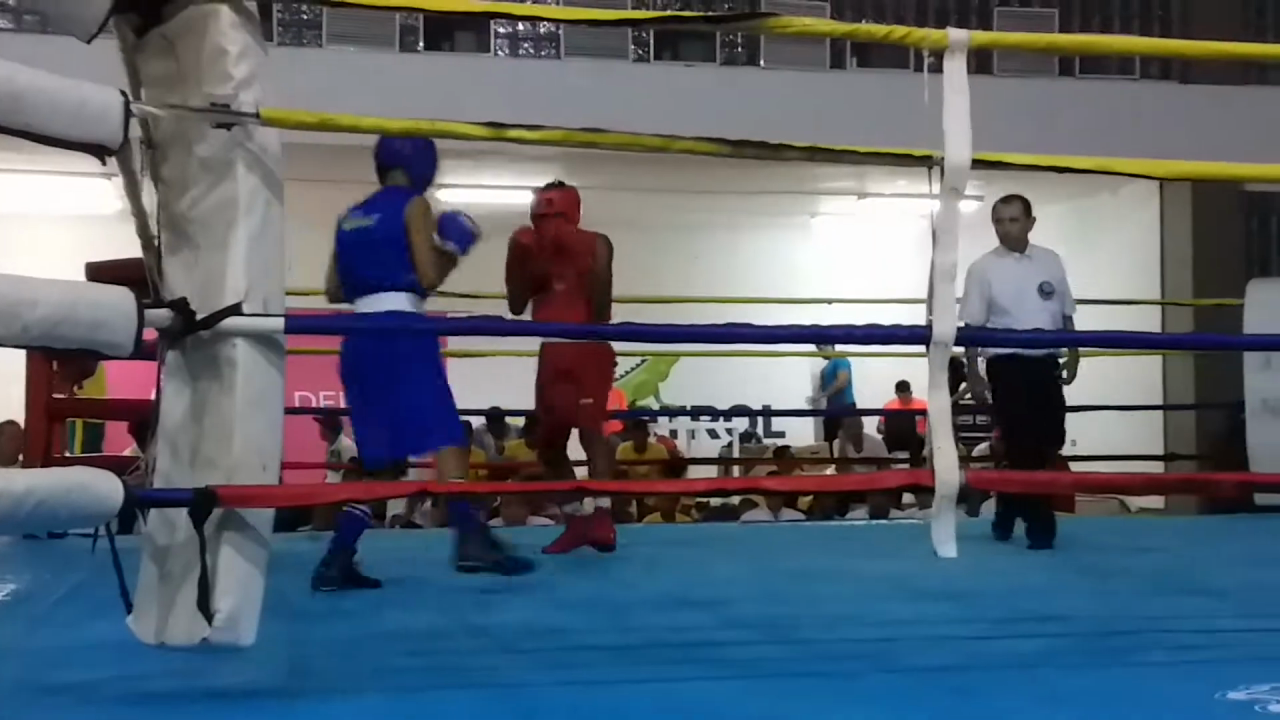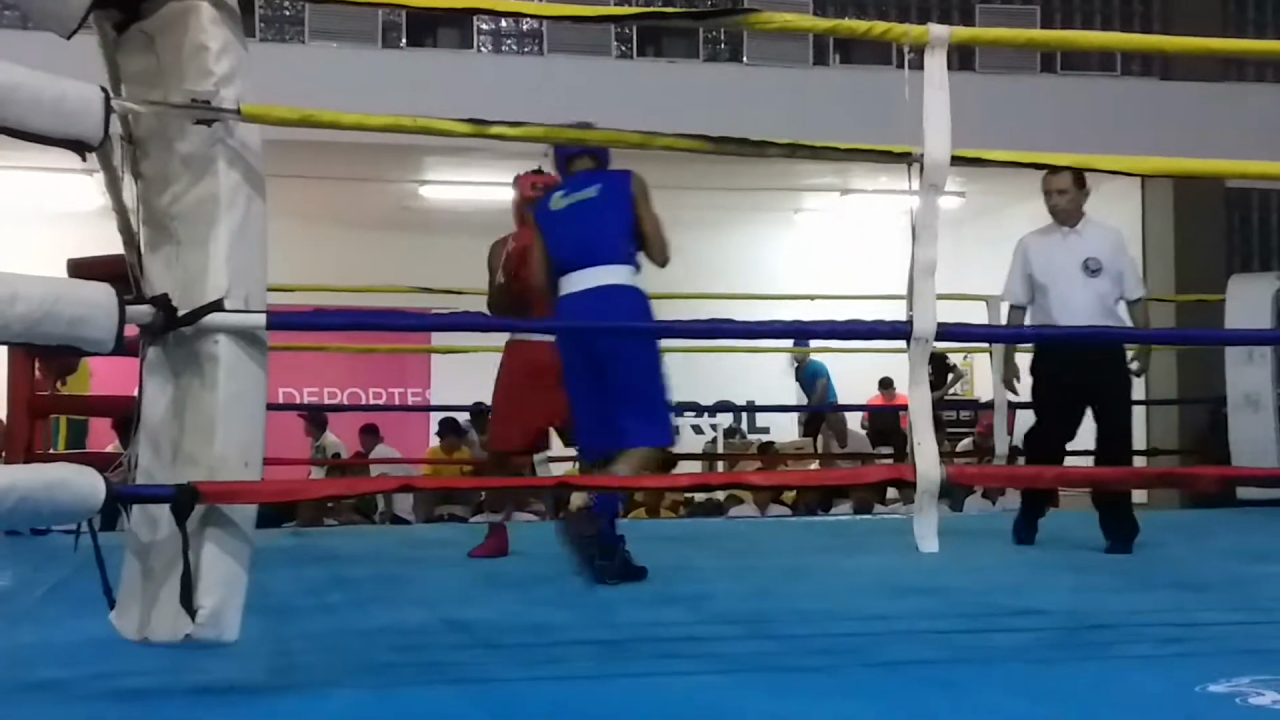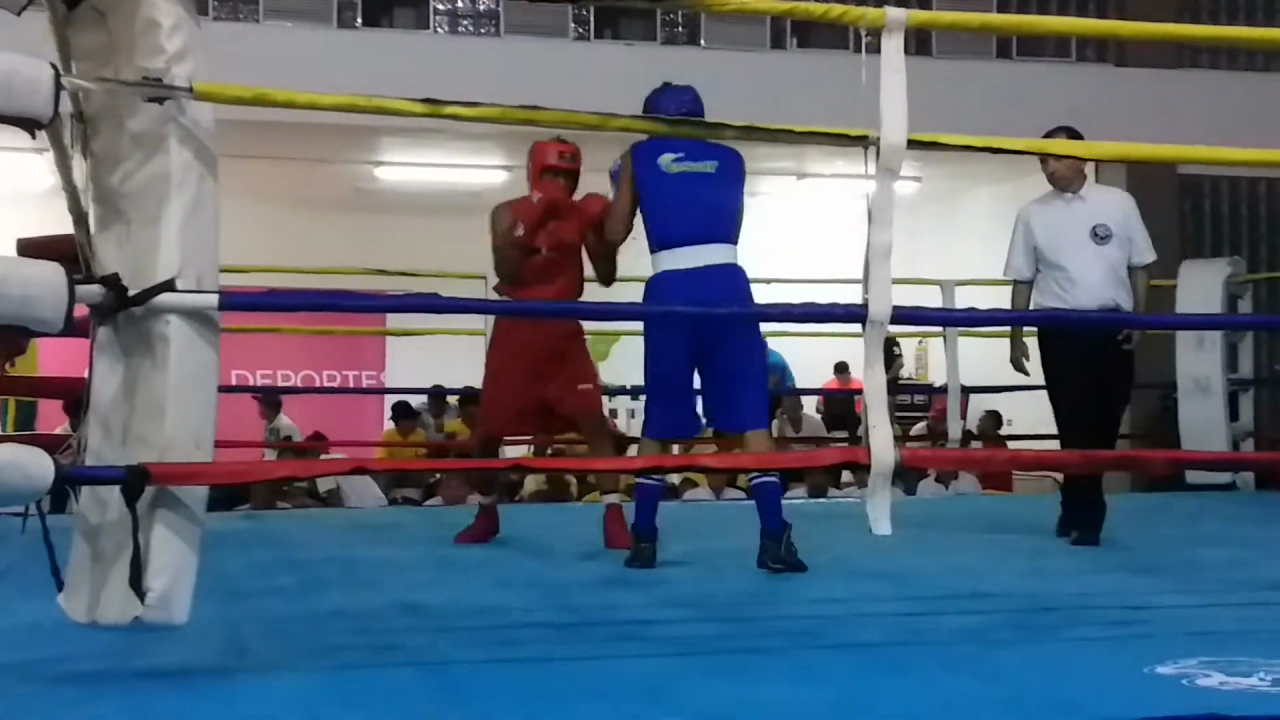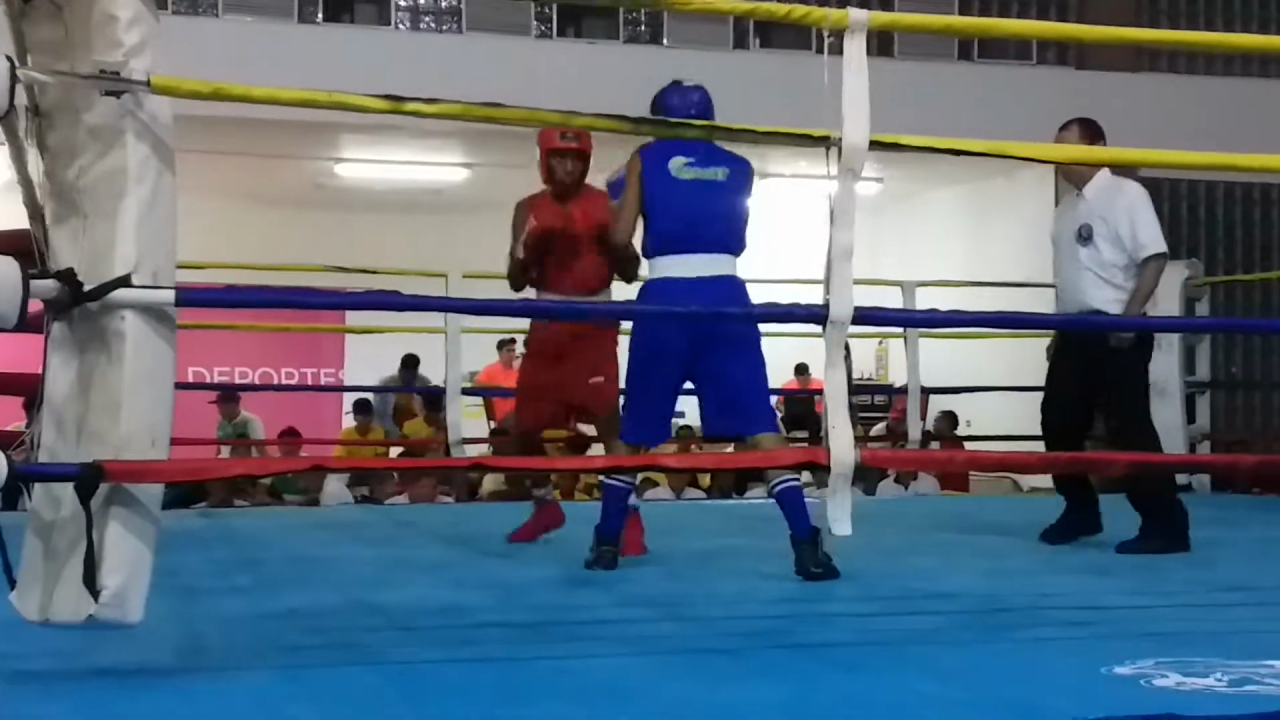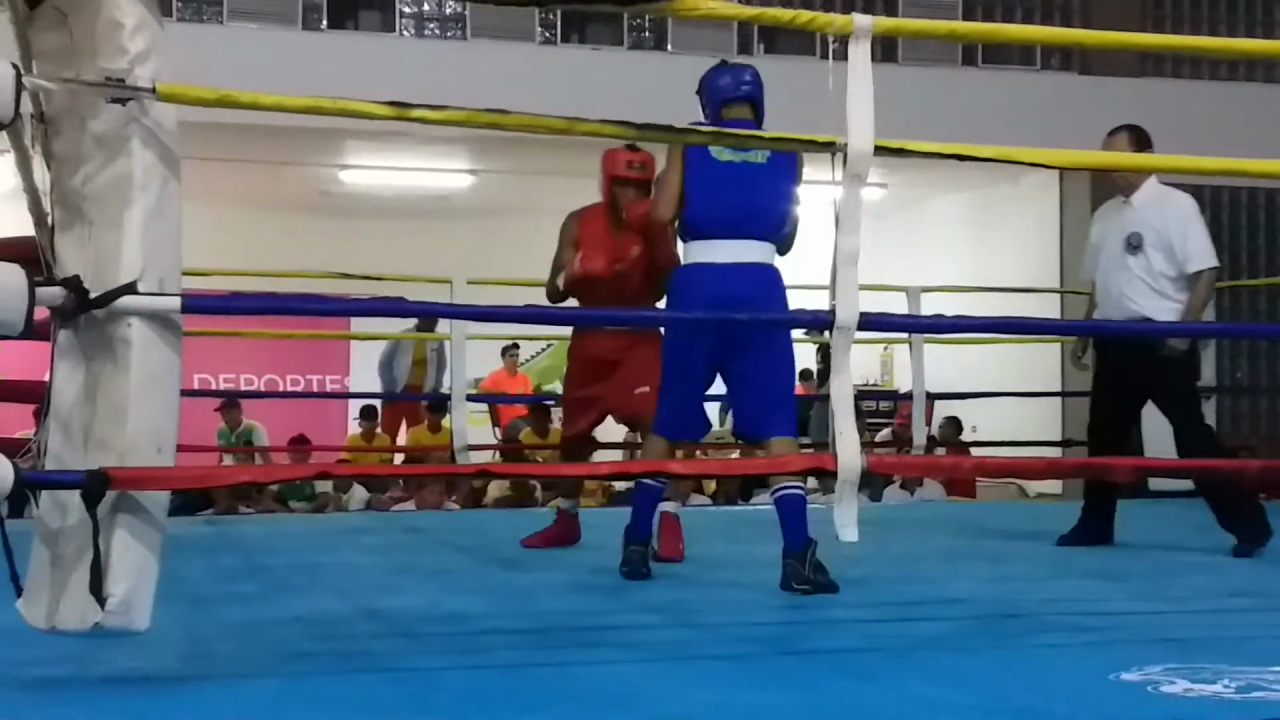
dt=0.7s
person 1, frame 1
left shoulder: (351, 217)
right shoulder: (413, 206)
left elbow: (335, 291)
right elbow: (428, 278)
right wrist: (452, 251)
left hip: (358, 336)
right hip: (401, 332)
left knee: (381, 459)
right knee: (445, 437)
left ankle: (337, 560)
right ankle: (474, 543)
person 1, frame 2
left shoulder: (545, 206)
right shoulder: (626, 183)
left elbow: (539, 277)
right elbow: (659, 254)
left hip: (571, 312)
right hip: (620, 307)
left knee: (598, 441)
right knee: (649, 431)
left ankle: (608, 551)
right ankle: (593, 521)
person 1, frame 3
left shoulder: (637, 158)
right shoulder: (731, 160)
left elbow: (614, 235)
left hip: (670, 291)
right hip: (726, 284)
left knee: (659, 423)
right knee: (752, 417)
left ankle: (643, 539)
right ankle: (773, 538)
person 1, frame 4
left shoulder: (645, 158)
right shoulder: (739, 168)
left elbow: (620, 238)
left wrist: (623, 197)
left hip: (664, 297)
right hip: (723, 296)
left knee: (636, 426)
right knee: (759, 424)
left ankle: (606, 541)
right ankle: (806, 543)
person 1, frame 5
left shoulder: (689, 143)
right shoulder: (786, 156)
left elbow: (661, 215)
left wrist: (663, 196)
left hip: (697, 286)
right hip: (758, 287)
left knee: (669, 422)
right knee: (778, 427)
left ankle: (637, 544)
right ankle: (798, 556)
person 2, frame 1
left shoulder: (1051, 261)
right shoulder: (983, 269)
left elbow: (1065, 314)
right elbow: (973, 326)
left wrist: (1073, 354)
right wrist: (973, 375)
left hip: (1046, 364)
right hip: (1007, 366)
left knee: (1047, 442)
right knee: (1021, 445)
left ankle: (1009, 508)
right ankle: (1039, 526)
person 2, frame 2
left shoulder: (1110, 238)
right shoulder: (1030, 245)
left elbow: (1133, 297)
right elbow: (1018, 306)
left wrist: (1144, 344)
right wrist: (1008, 358)
left hip: (1105, 351)
right hip: (1054, 353)
left knee: (1115, 440)
right knee: (1047, 437)
left ankle: (1119, 530)
right ankle: (1029, 517)
person 2, frame 3
left shoulder: (1119, 203)
right shoulder: (1032, 215)
left elbow: (1140, 266)
right elbow: (1023, 281)
left wrist: (1139, 317)
right wrist: (1016, 337)
left hip: (1114, 327)
right hip: (1062, 327)
left knee: (1106, 421)
right knee: (1075, 423)
left ankle: (1076, 505)
right ankle: (1085, 516)
person 2, frame 4
left shoulder: (1126, 194)
right shoulder: (1066, 209)
left elbow: (1154, 258)
left wrist: (1131, 315)
right wrist: (1058, 333)
left hip: (1118, 332)
right hip: (1077, 332)
left knee: (1129, 428)
right knee: (1058, 420)
left ankle: (1166, 527)
right ankle: (1081, 511)
person 2, frame 5
left shoulder: (1176, 205)
right shoulder: (1104, 216)
left elbow: (1203, 273)
left wrist: (1185, 328)
right wrist: (1084, 335)
left hip: (1166, 340)
right hip: (1117, 341)
left knee: (1190, 430)
right knee: (1105, 434)
left ankle: (1249, 524)
right ankle: (1096, 523)
person 3, frame 1
left shoulder: (596, 244)
right shoulder: (533, 250)
left elbow: (601, 302)
right elbow: (516, 306)
left wrist: (581, 258)
right wrist: (518, 262)
left hip: (590, 349)
right hip: (552, 352)
left knee: (589, 424)
right knee: (550, 441)
left ankle: (602, 517)
right ankle: (576, 521)
person 3, frame 2
right shoulder: (504, 249)
right elbow: (498, 309)
right wrist: (509, 269)
right hip: (524, 351)
right knee: (501, 444)
right ankle: (496, 531)
person 3, frame 3
left shoulder: (580, 216)
right shoulder: (508, 213)
left elbow: (607, 275)
right elbow: (505, 273)
left wrist: (602, 230)
right wrist: (527, 224)
left hip: (564, 332)
right hip: (516, 330)
left knee: (593, 420)
right knee: (489, 430)
left ankle: (614, 520)
right ankle: (486, 515)
person 3, frame 4
left shoulder: (603, 204)
right shoulder: (528, 210)
left elbow: (629, 271)
right elbow: (516, 282)
left wrist: (613, 239)
right wrist: (528, 242)
left hip: (592, 324)
right hip: (546, 325)
left knee: (606, 415)
right knee: (523, 428)
left ankle: (627, 518)
right ankle: (546, 507)
person 3, frame 5
left shoulder: (655, 225)
right shoulder: (579, 223)
left elbow: (668, 288)
right elbow: (552, 293)
right wrist: (572, 276)
left hip: (637, 337)
right hip: (590, 337)
left knee: (653, 423)
right knee: (573, 435)
left ankle: (669, 526)
right ankle: (566, 521)
